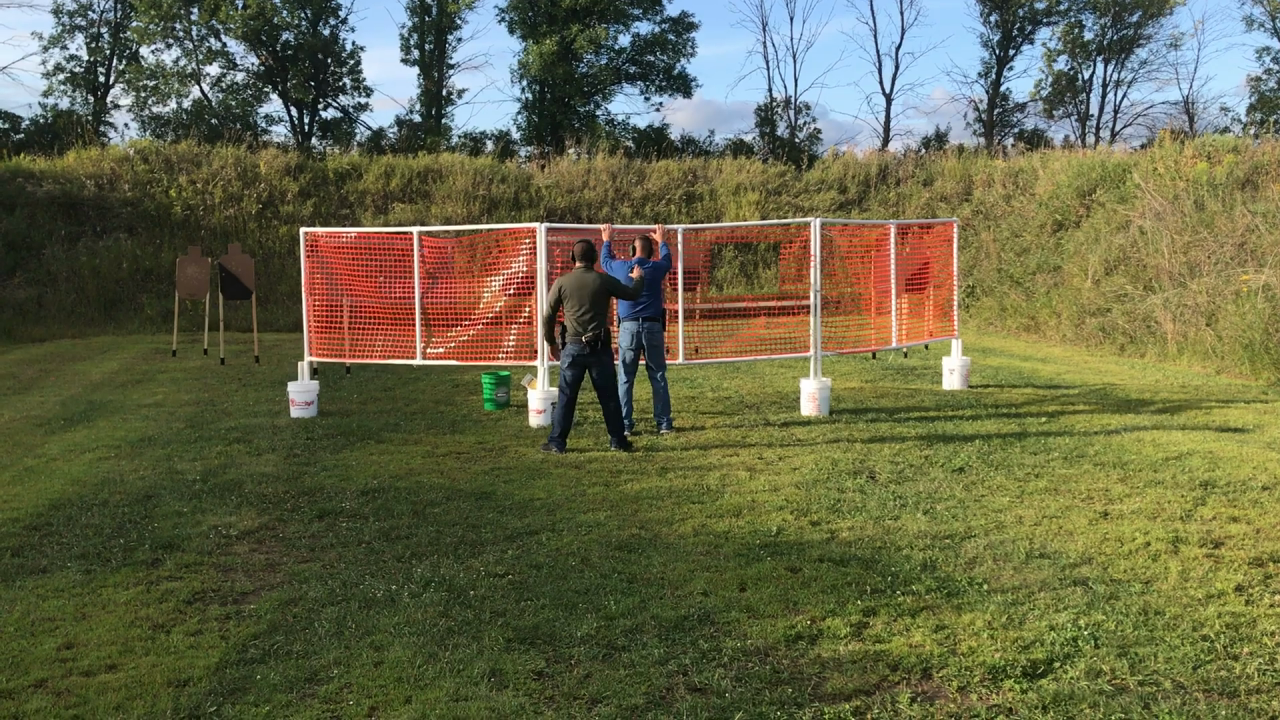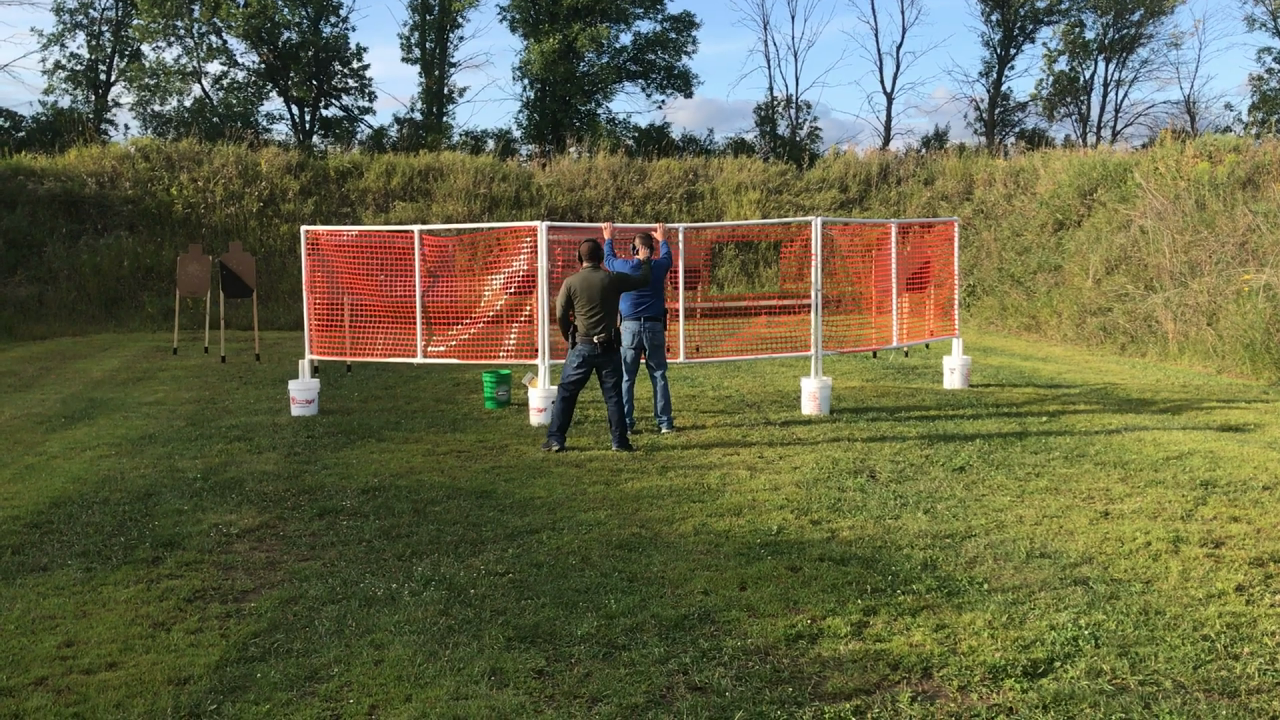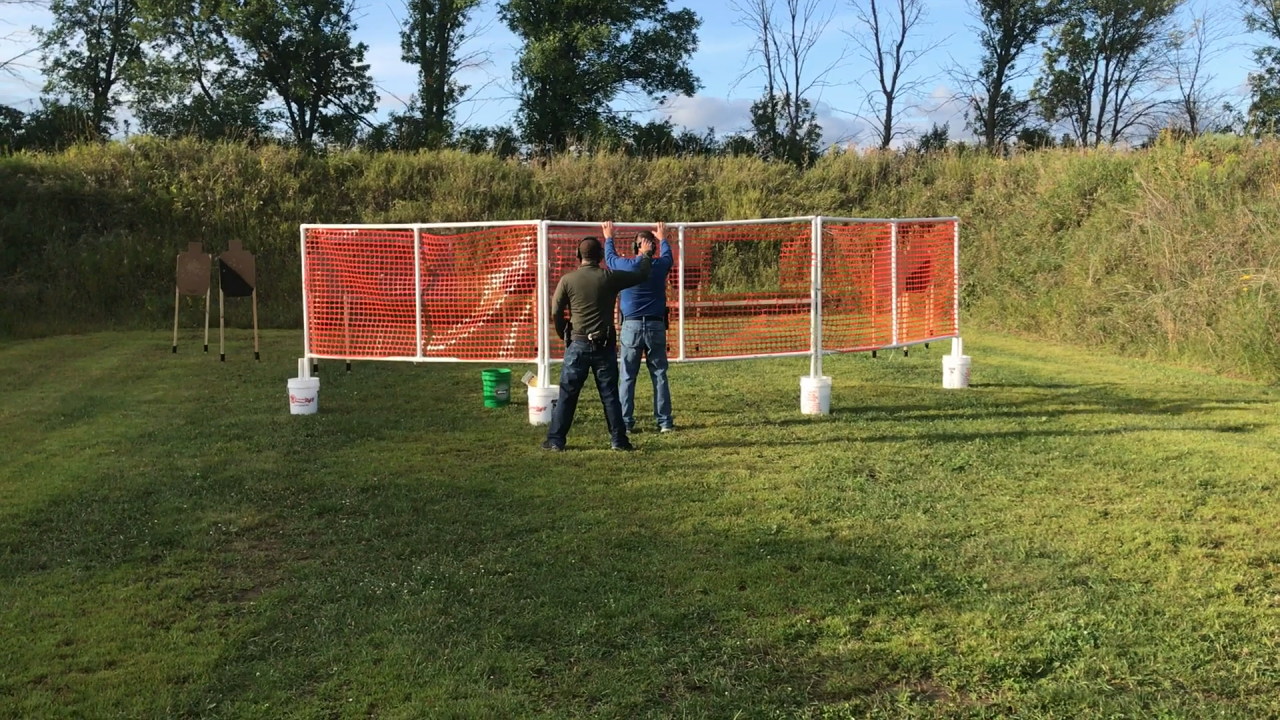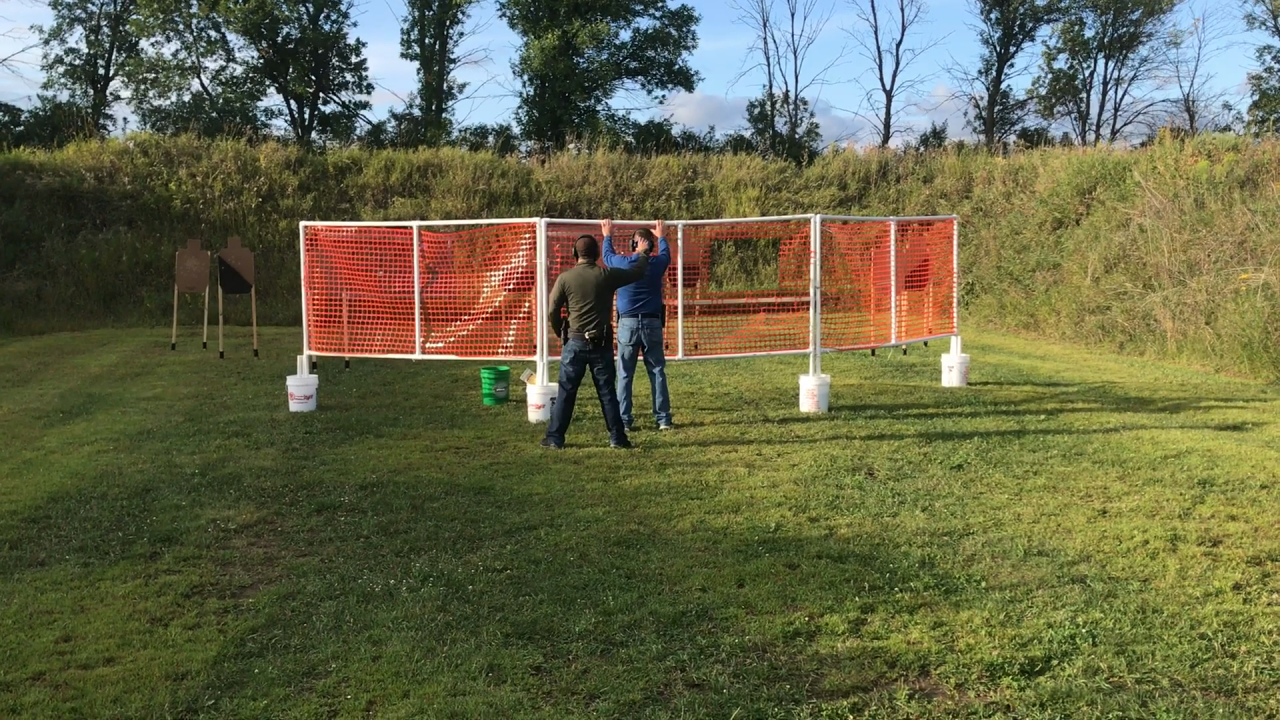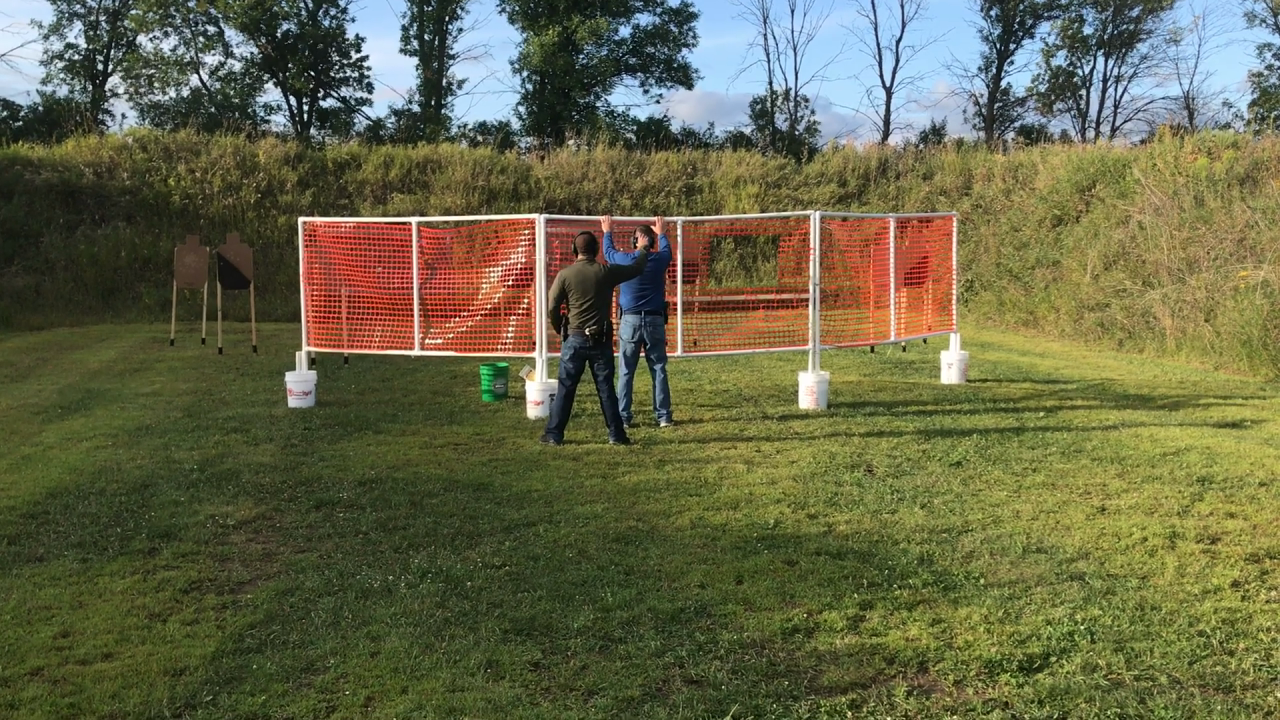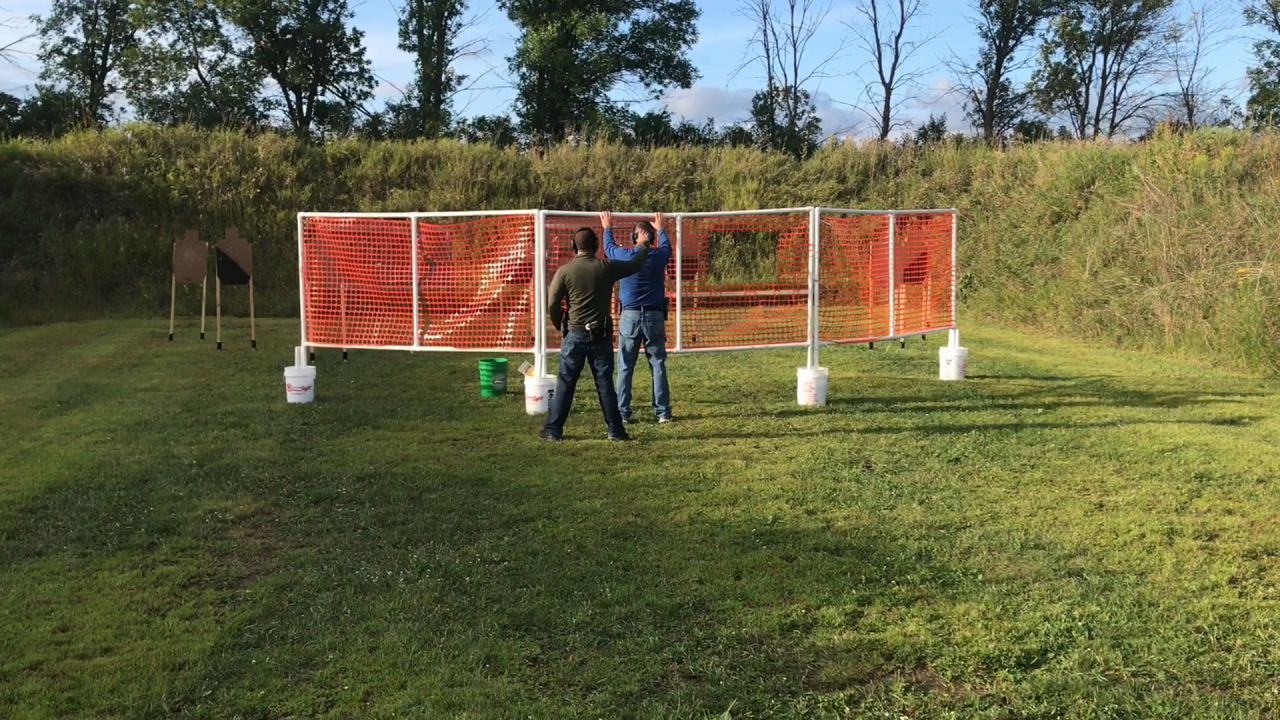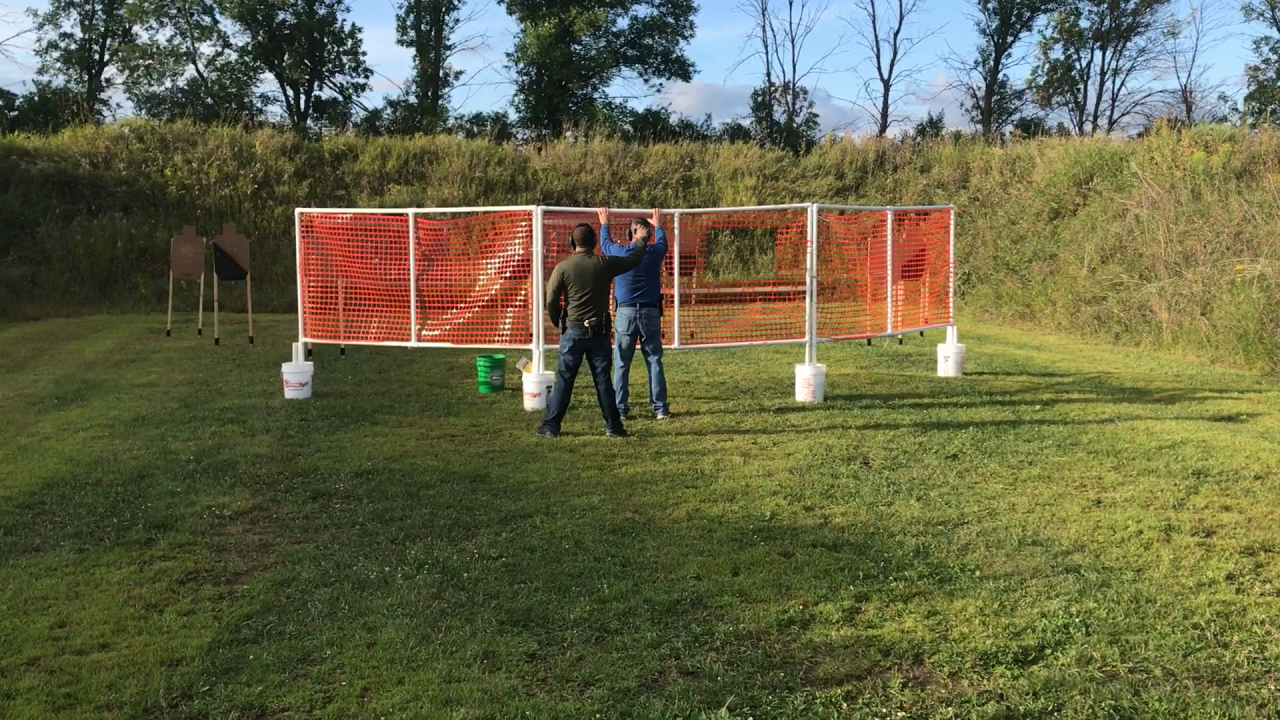
dt=0.3s
person 1, frame 1
left shoulder: (562, 282)
right shoulder: (604, 280)
left elbow: (548, 315)
right elbow: (633, 295)
left wrist: (551, 342)
right wrist: (638, 279)
left hip: (572, 346)
right hip: (599, 347)
left knee: (566, 398)
right knee: (609, 397)
left ankle: (557, 443)
right ankle: (618, 441)
person 1, frame 2
left shoulder: (571, 282)
right shoulder: (613, 279)
left elbow: (561, 315)
right elbow: (643, 280)
left wrist: (570, 337)
right wrist: (645, 261)
left hip: (582, 346)
right hip: (608, 347)
left knee: (566, 393)
right knee: (613, 396)
left ankle: (555, 438)
right ankle: (620, 441)
person 1, frame 3
left shoulder: (568, 279)
right shoulder: (610, 277)
left elbow: (556, 312)
right elbow: (641, 274)
left wrist: (564, 335)
right wrist: (646, 254)
left hip: (577, 344)
right hip: (604, 345)
left knee: (567, 394)
right knee: (610, 395)
left ankle: (556, 440)
right ankle: (618, 440)
person 1, frame 4
left shoulder: (565, 278)
right shoulder: (607, 275)
left elbow: (553, 310)
right elbow: (638, 272)
left wrist: (561, 333)
right wrist: (644, 253)
left hip: (575, 342)
right hip: (601, 343)
left knee: (565, 393)
right knee: (607, 393)
left ankle: (555, 438)
right ankle: (617, 438)
person 1, frame 5
left shoulder: (565, 274)
right shoulder: (606, 272)
left elbow: (552, 307)
right elbow: (637, 268)
left wrist: (560, 330)
right wrist: (644, 249)
left hip: (574, 339)
right hip: (601, 339)
left knee: (565, 389)
right knee: (606, 389)
left ankle: (554, 434)
right ankle: (616, 434)
person 1, frame 6
left shoulder: (564, 270)
right shoulder: (606, 267)
left elbow: (552, 303)
right elbow: (636, 263)
left wrist: (560, 325)
right wrist: (644, 245)
left hip: (574, 334)
right hip: (600, 335)
left knee: (565, 384)
right knee: (605, 384)
left ankle: (553, 429)
right ankle: (615, 430)
person 1, frame 7
left shoulder: (563, 267)
right shoulder: (605, 264)
left elbow: (551, 300)
right elbow: (634, 259)
left wrist: (558, 322)
right wrist: (641, 242)
left hip: (573, 331)
right hip: (599, 332)
left knee: (563, 381)
right knee: (603, 381)
left ankle: (551, 426)
right ankle: (613, 426)
person 2, frame 1
left shoulder: (621, 267)
right shoulder: (657, 268)
left elbow: (605, 261)
right elbow: (667, 259)
left wrist: (606, 241)
right wrist: (662, 241)
left hip: (629, 327)
right hip: (653, 326)
left knee: (625, 379)
right knee: (658, 377)
left ankle: (625, 424)
right ankle: (664, 423)
person 2, frame 2
left shoulder: (623, 266)
right shoulder: (659, 266)
left elbow: (608, 258)
right elbow: (667, 256)
left wrist: (608, 239)
right wrist: (662, 239)
left hip: (630, 326)
right hip: (654, 326)
left knee: (627, 378)
right knee: (659, 375)
left ankle: (625, 423)
right ankle: (665, 422)
person 2, frame 3
left shoulder: (625, 265)
right shoulder: (661, 265)
left elbow: (610, 257)
right elbow: (667, 255)
left wrist: (609, 238)
right wrist: (662, 238)
left hip: (631, 325)
right hip: (655, 325)
left knee: (627, 377)
right knee: (659, 375)
left ankle: (625, 422)
right ankle: (664, 421)
person 2, frame 4
left shoulder: (621, 263)
right shoulder: (657, 263)
left elbow: (607, 254)
right elbow: (665, 253)
left wrist: (607, 235)
right wrist: (661, 236)
left hip: (628, 323)
right hip: (652, 323)
left knee: (625, 374)
right knee: (657, 372)
left ankle: (624, 420)
right ankle: (663, 419)
person 2, frame 5
left shoulder: (624, 259)
right shoulder: (660, 259)
left elbow: (608, 251)
right elbow: (666, 249)
left wrist: (607, 232)
right wrist: (661, 233)
left hip: (631, 320)
right hip: (655, 319)
left knee: (626, 372)
right knee: (659, 369)
left ankle: (623, 416)
right ankle: (663, 416)
person 2, frame 6
left shoulder: (624, 255)
right shoulder: (659, 255)
left elbow: (609, 247)
right elbow: (666, 245)
left wrist: (607, 228)
right wrist: (660, 229)
left hip: (630, 316)
right hip: (654, 316)
left knee: (625, 367)
right knee: (658, 365)
left ankle: (622, 412)
right ankle: (662, 412)
person 2, frame 7
left shoulder: (620, 252)
right shoulder: (655, 252)
left elbow: (605, 243)
right elbow: (663, 242)
left wrist: (604, 224)
right wrist: (657, 225)
left hip: (626, 312)
right hip: (650, 312)
left knee: (622, 364)
right knee: (655, 362)
left ankle: (620, 409)
right ankle: (660, 408)
